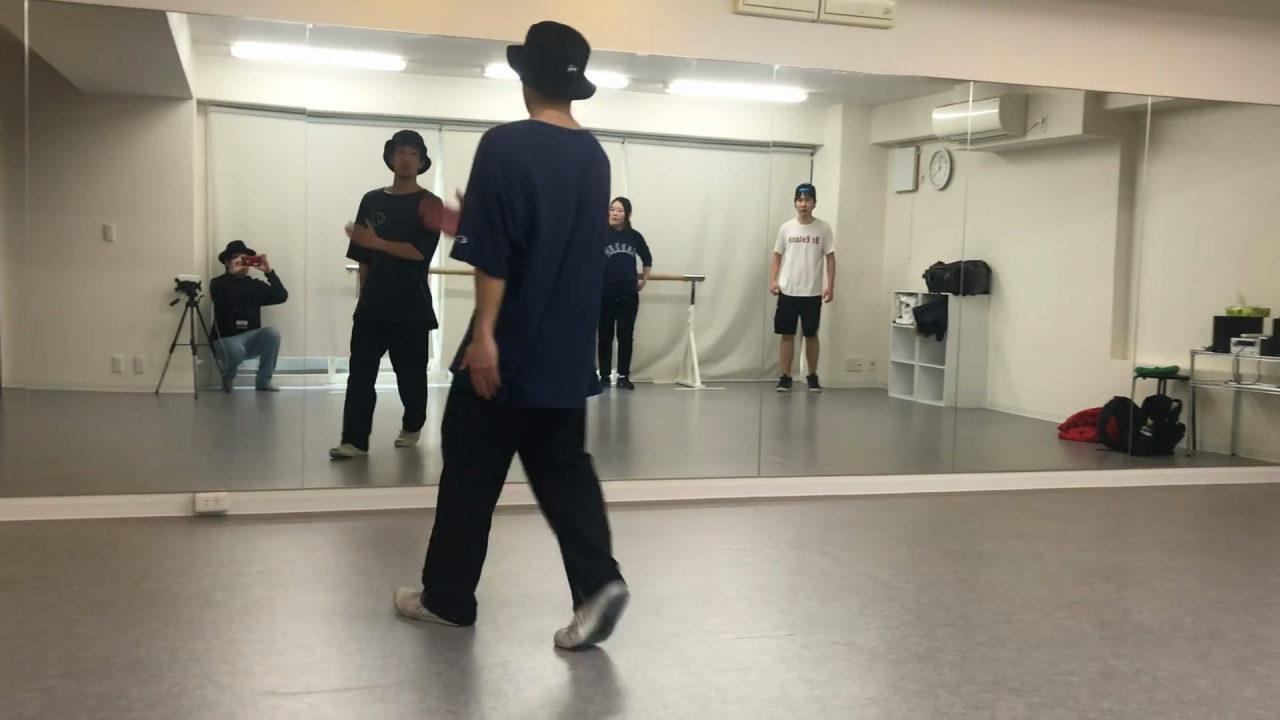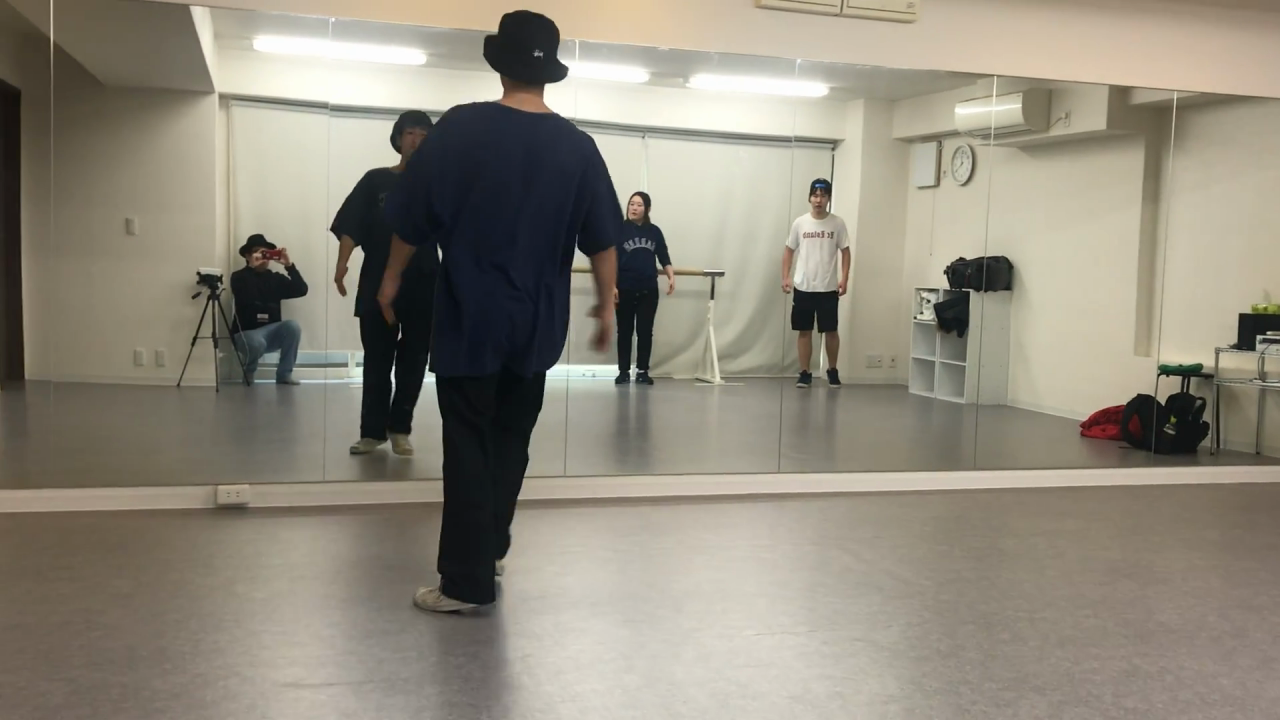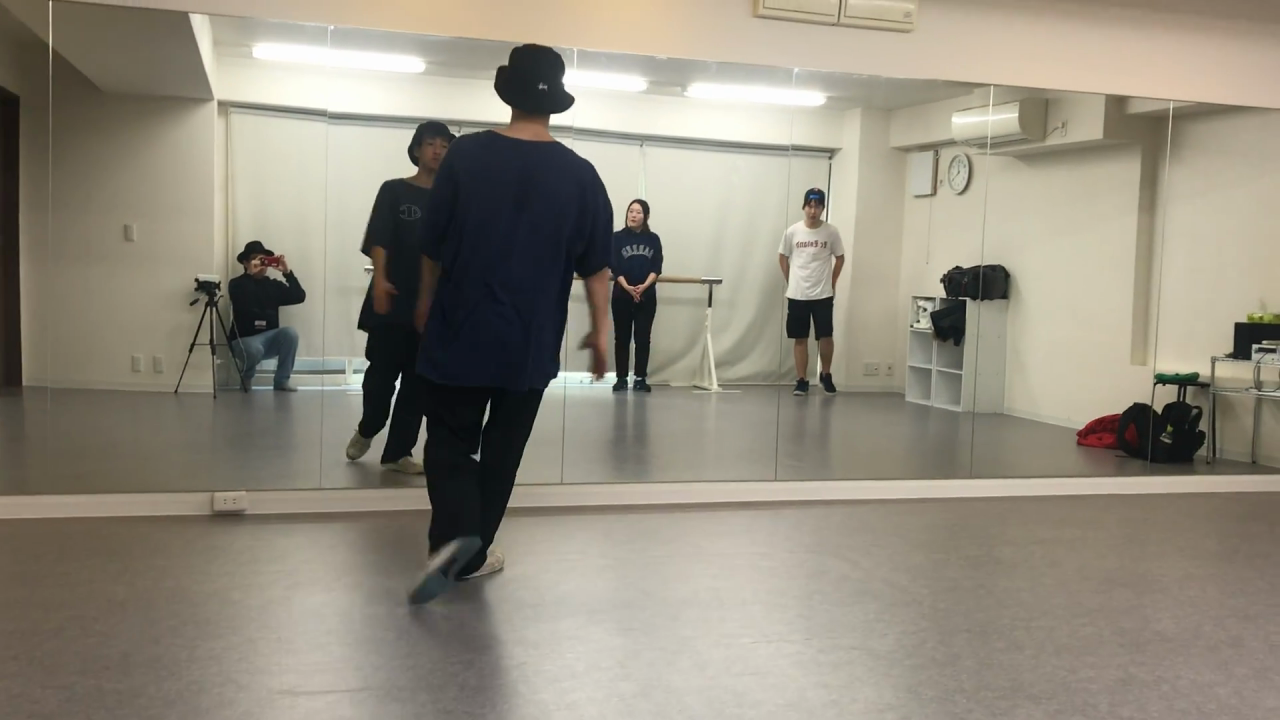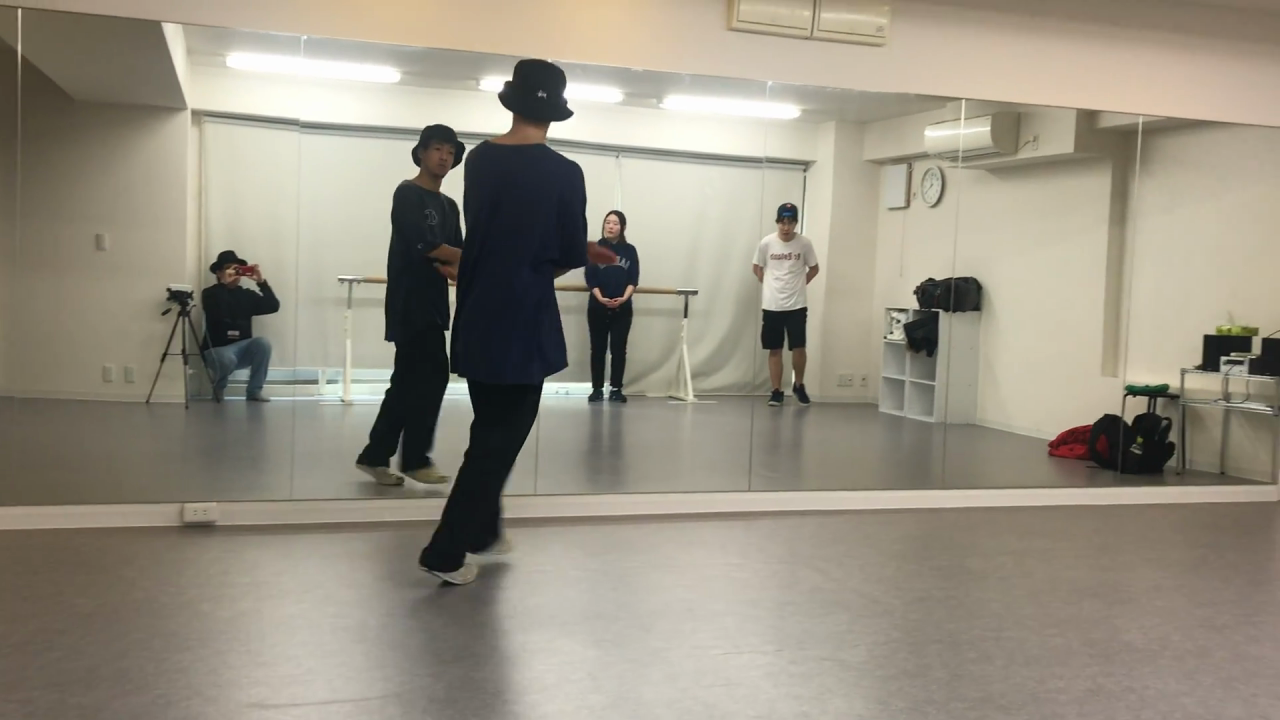
dt=0.3s
person 1, frame 1
left shoulder: (505, 145)
right shoulder: (595, 156)
left elbow: (493, 253)
left wrist: (484, 335)
right wrist: (465, 224)
left hip: (514, 344)
right hip: (570, 347)
left knee: (471, 468)
right knee: (563, 466)
left ankle: (446, 597)
right ankle: (598, 582)
person 1, frame 2
left shoulder: (460, 128)
right shoulder: (577, 145)
left elbow: (413, 218)
right elbow: (602, 239)
left wrist: (390, 280)
right wrist: (605, 306)
left hip: (470, 318)
right hip: (537, 321)
left knee: (468, 446)
right knee: (510, 440)
left ankle: (467, 580)
right ankle: (490, 546)
person 1, frame 3
left shoulder: (466, 155)
right shoulder: (578, 174)
left elbow: (434, 243)
right elbow: (595, 263)
left wrist: (425, 302)
right wrist: (600, 329)
left hip: (464, 330)
right hip: (532, 340)
left knee: (450, 441)
right knee: (503, 448)
left ankle: (454, 538)
right ankle: (473, 548)
person 1, frame 4
left shoulder: (479, 160)
right shoulder: (564, 173)
right elbow: (567, 255)
left wrist: (584, 247)
left hip: (480, 318)
right hip: (524, 323)
left knee: (496, 426)
right knee: (497, 439)
left ankle: (481, 530)
right ankle: (446, 551)
person 2, frame 1
left shoulder: (429, 204)
right shoulder: (372, 201)
left elbow: (419, 251)
right elbow: (363, 257)
left wrist: (377, 242)
right wrist: (363, 295)
left hip: (411, 304)
right hip: (373, 303)
left knee: (411, 372)
right knee: (361, 369)
left ankle: (412, 425)
right ankle: (354, 440)
person 2, frame 2
right shoulder: (376, 180)
right elbow: (350, 223)
right wrist: (343, 263)
left hip: (420, 289)
right hip: (377, 286)
left knee: (412, 360)
right knee: (377, 361)
left ankle: (399, 428)
right ankle: (374, 432)
person 2, frame 3
right shoulder: (394, 190)
right elbow: (378, 238)
right wrist: (379, 277)
right hip: (392, 302)
left knee: (418, 379)
right knee: (382, 371)
left ankle: (398, 452)
right ankle: (366, 430)
person 2, frame 4
left shoulder: (449, 205)
right shoulder: (408, 193)
left elbow: (456, 250)
right elbow: (425, 244)
left wrist: (450, 265)
left hip: (431, 303)
right hip: (411, 302)
left knee: (409, 382)
right knee: (431, 377)
left ankle: (375, 457)
right ankle: (415, 460)
person 3, frame 1
left shoulder: (823, 228)
right shoulder: (786, 228)
left elbow: (830, 258)
right elbow: (777, 255)
left wrist: (830, 285)
right wrist: (773, 280)
left hip: (812, 293)
right hip: (787, 291)
left knee: (811, 335)
right knee: (787, 335)
left ankle: (812, 376)
right ankle: (785, 377)
person 3, frame 2
left shoulder: (837, 223)
right shoulder: (800, 223)
left elbow: (845, 252)
right elbow: (789, 251)
left wrist: (844, 279)
right wrist: (785, 277)
left hip: (828, 288)
right hip: (803, 287)
left knee: (831, 330)
right knee: (804, 331)
left ankle: (832, 370)
right ankle: (805, 373)
person 3, frame 3
left shoulder: (831, 232)
right shoulder: (792, 231)
left elbow: (839, 259)
right elbow: (783, 258)
left wrist: (831, 283)
right wrist: (791, 282)
left hip: (823, 295)
right hip: (797, 294)
left knee: (826, 337)
right knee: (800, 339)
left ankle: (826, 375)
right ankle: (802, 380)
person 3, frame 4
left shoulder: (804, 243)
right shoulder: (767, 243)
left elbow: (814, 268)
right elbow: (757, 268)
left wrist: (799, 285)
right wrist: (771, 287)
left hip: (796, 305)
right hip: (771, 305)
left knee: (799, 347)
right knee: (774, 349)
left ankle: (799, 385)
right ankle: (776, 391)
person 4, frame 1
left shoulder: (635, 237)
left elbow: (647, 259)
left wrist: (644, 280)
left hip: (628, 295)
right hip: (606, 294)
left knee: (626, 336)
right knee: (605, 336)
left ankle: (623, 376)
right ankle: (605, 375)
person 4, frame 2
left shoulder: (654, 232)
right shoulder: (620, 230)
left elbow: (664, 257)
right elbow: (614, 260)
left wrist: (671, 278)
left hip: (649, 289)
right hip: (626, 289)
left knee: (645, 331)
right knee: (625, 331)
left ankle: (642, 371)
right ankle: (624, 371)
person 4, frame 3
left shoulder: (653, 239)
right shoulder: (618, 237)
left elbow: (657, 267)
right elbow: (614, 266)
left wrist: (645, 285)
right wrist: (627, 287)
left hip: (646, 296)
right hip: (622, 296)
left knee: (643, 338)
right knee: (622, 338)
left ankle: (640, 378)
right ankle: (621, 378)
person 4, frame 4
left shoulder: (629, 250)
left elbow: (633, 279)
right elbow: (590, 278)
left wrist: (624, 298)
right wrist: (600, 298)
left hip: (622, 308)
right hip: (598, 307)
left knee: (619, 349)
right knee: (598, 349)
left ankle: (616, 389)
right ankle: (597, 389)
